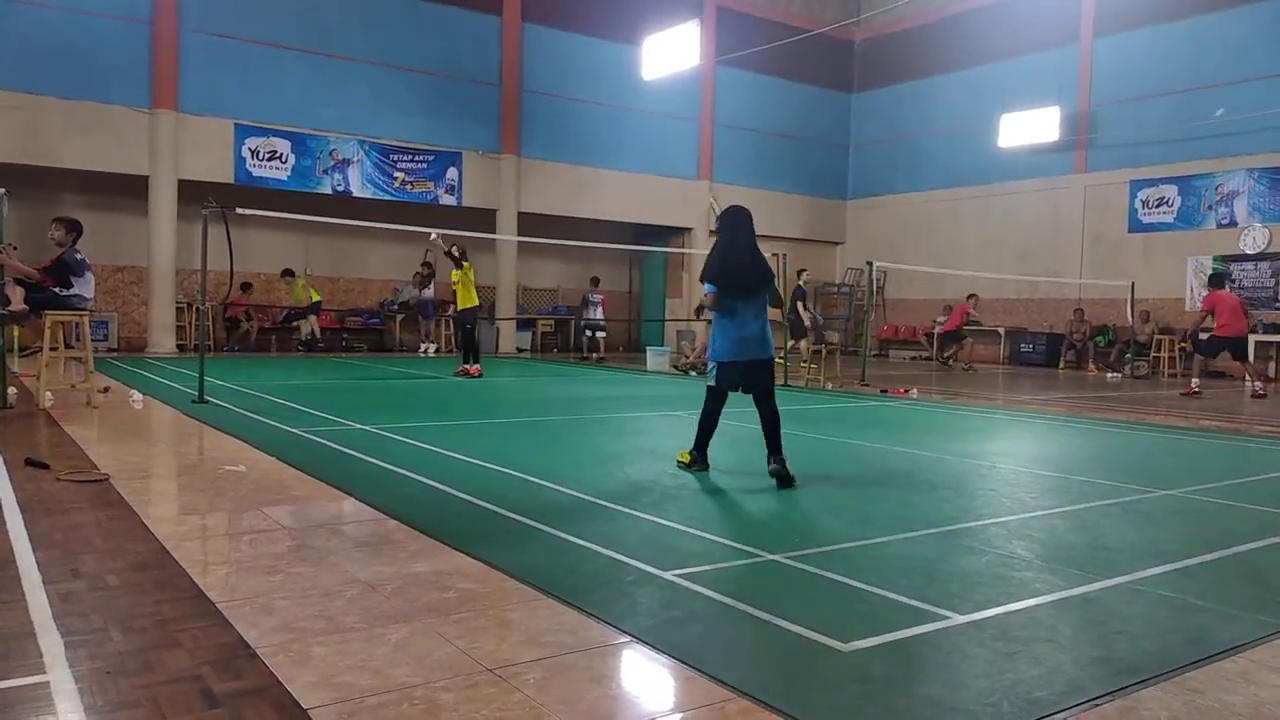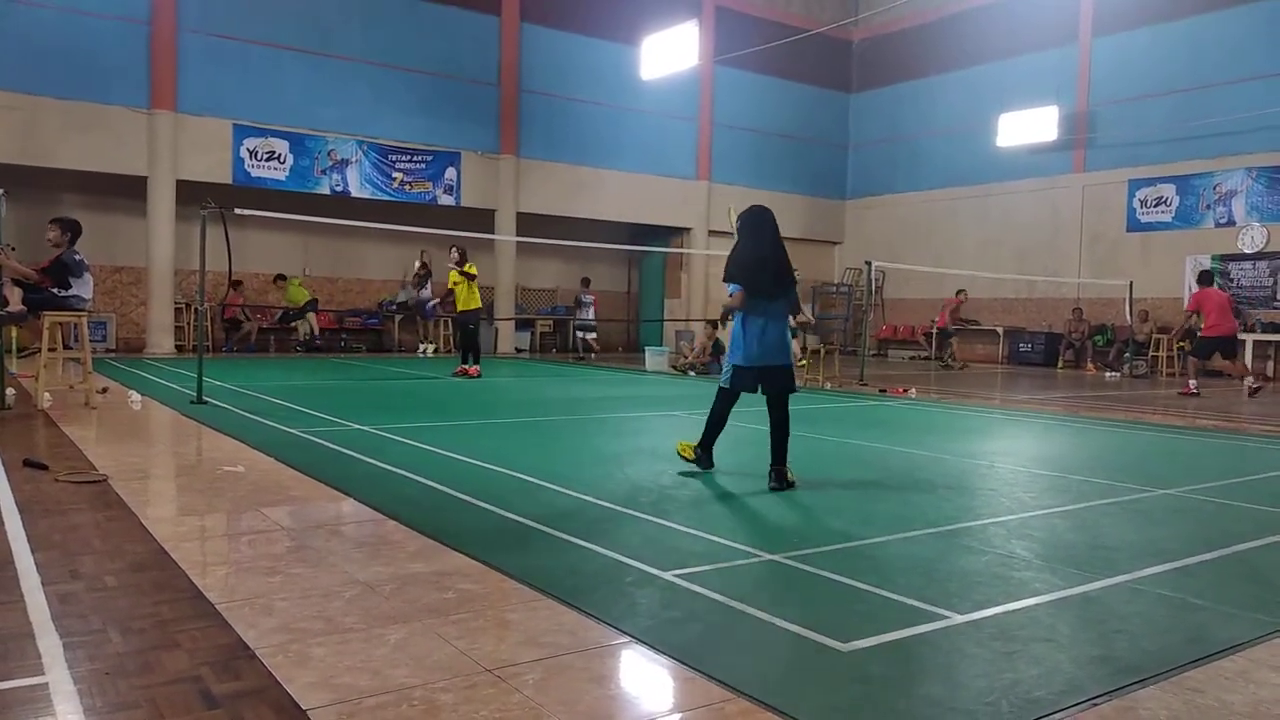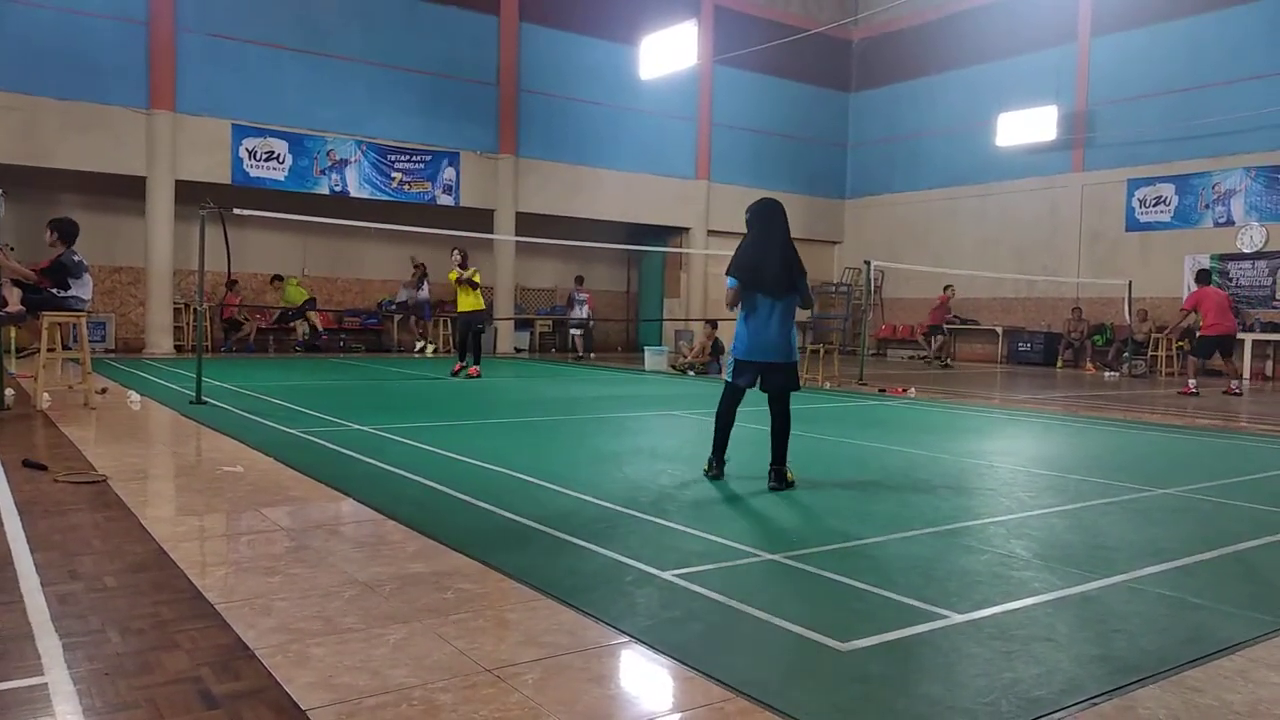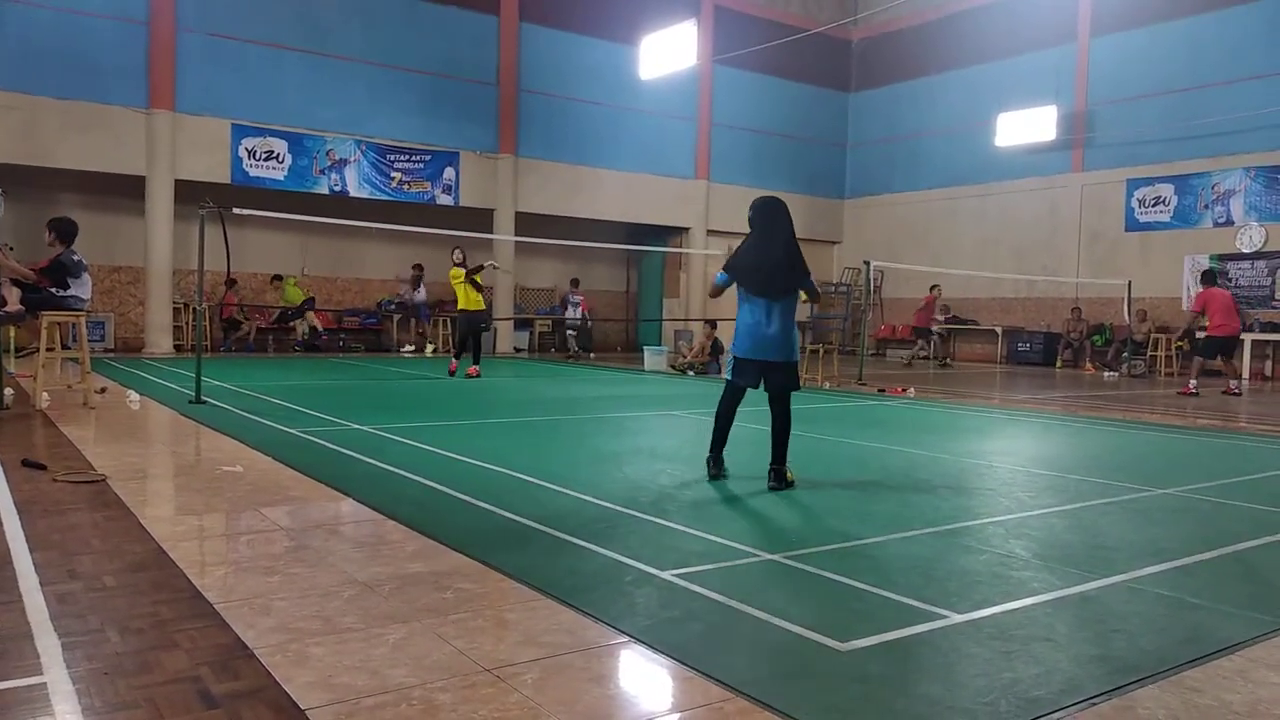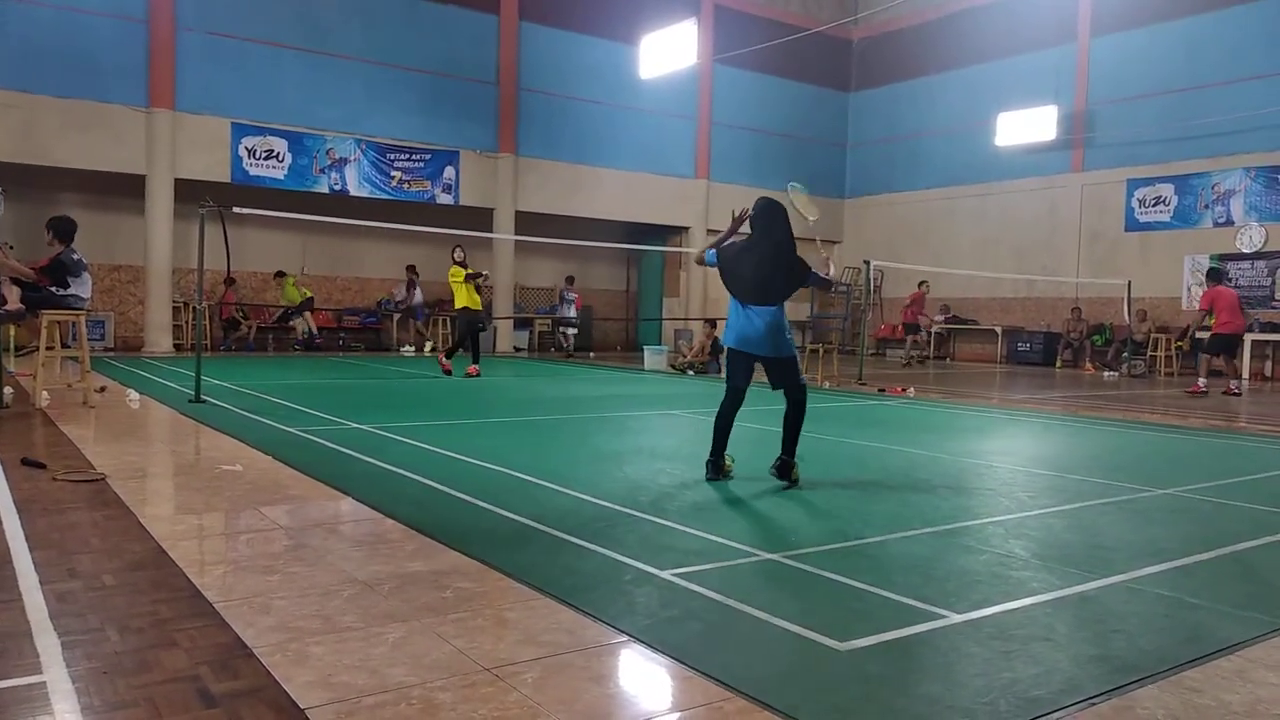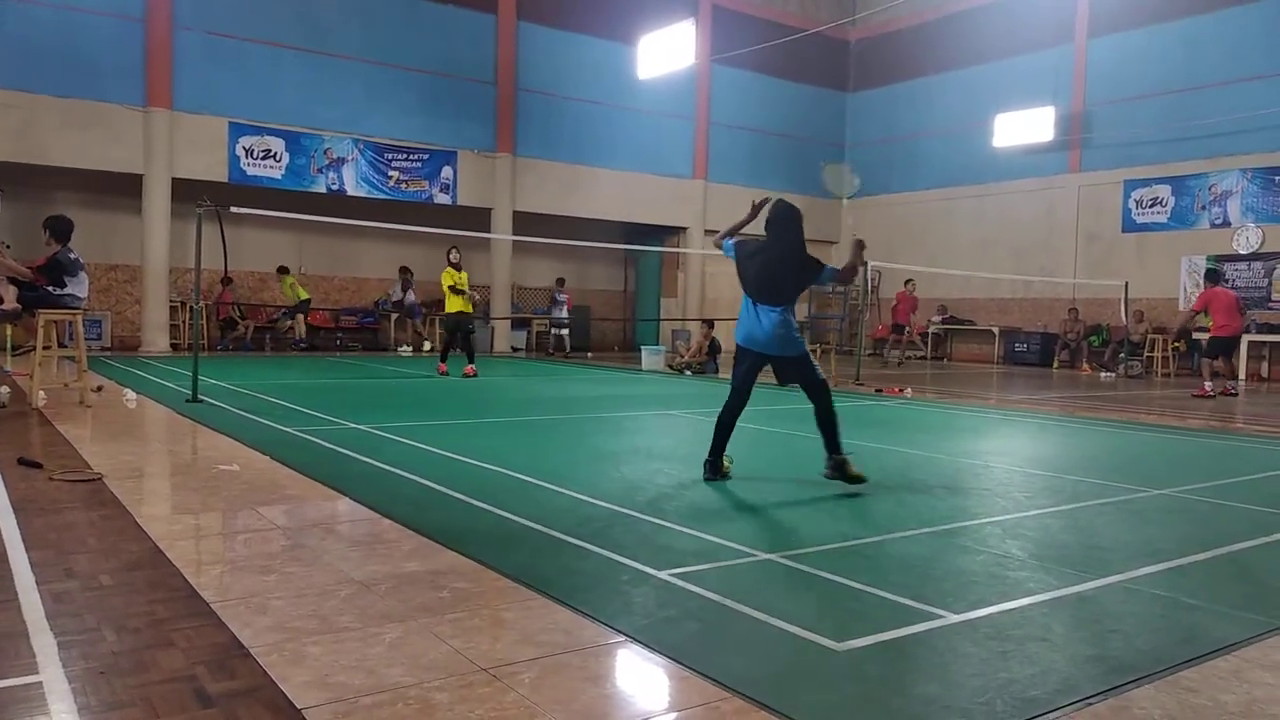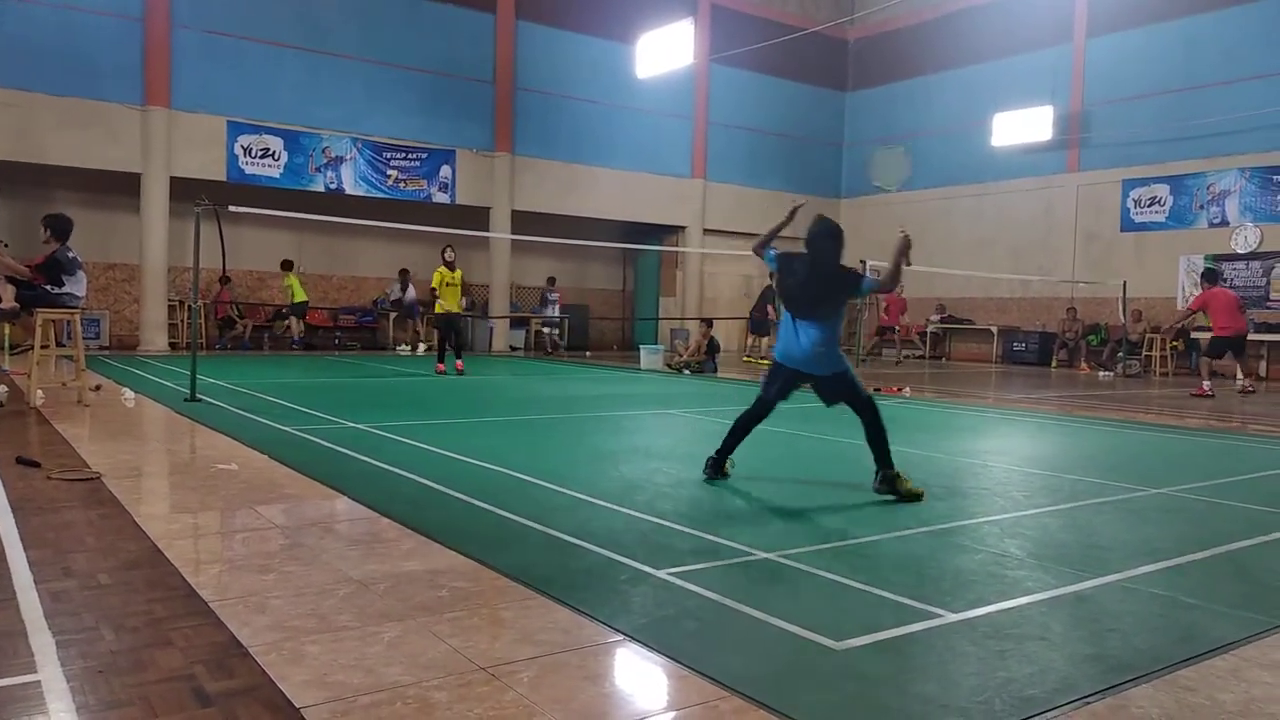
dt=0.2s
person 1, frame 1
left shoulder: (719, 261)
right shoulder: (759, 262)
left elbow: (712, 302)
right elbow: (777, 303)
left wrist: (703, 302)
left hip: (727, 344)
right hip: (759, 344)
left knee: (715, 400)
right knee: (767, 403)
left ankle: (698, 455)
right ankle: (776, 461)
person 1, frame 2
left shoulder: (741, 259)
right shoulder: (782, 264)
left elbow: (739, 302)
right elbow: (794, 309)
left wrist: (727, 306)
left hip: (747, 348)
right hip: (778, 350)
left knee: (725, 400)
right knee: (778, 408)
left ankle: (703, 452)
right ankle: (778, 470)
person 1, frame 3
left shoulder: (747, 254)
right shoulder: (790, 259)
left elbow: (732, 300)
right elbow: (807, 302)
left wrist: (733, 300)
left hip: (748, 343)
right hip: (782, 346)
left knee: (729, 401)
right knee: (779, 407)
left ankle: (716, 461)
right ankle: (778, 471)
person 1, frame 4
left shoulder: (745, 254)
right shoulder: (792, 259)
left elbow: (713, 291)
right elbow: (815, 297)
left wrist: (730, 266)
right wrist: (794, 289)
left hip: (747, 341)
right hip: (781, 344)
left knee: (730, 399)
right knee: (780, 406)
left ankle: (715, 460)
right ankle: (778, 470)
person 1, frame 5
left shoulder: (736, 252)
right shoulder: (788, 260)
left elbow: (699, 258)
right elbow: (826, 284)
left wrist: (729, 232)
right wrist: (830, 266)
left hip: (740, 338)
right hip: (775, 339)
left knee: (732, 399)
right knee: (796, 398)
left ankle: (715, 462)
right ankle: (785, 462)
person 1, frame 6
left shoulder: (750, 251)
right shoulder: (802, 262)
left elbow: (718, 241)
right elbow: (846, 277)
left wrist: (748, 217)
right wrist: (857, 252)
left hip: (749, 339)
right hip: (785, 340)
left knee: (736, 400)
right knee: (821, 396)
left ankle: (714, 462)
right ankle: (835, 460)
person 1, frame 7
left shoulder: (790, 265)
right shoulder: (841, 277)
left elbow: (758, 248)
right elbow: (886, 286)
left wrist: (785, 222)
right wrist: (900, 253)
left hip: (789, 355)
right hip: (824, 358)
left knee: (761, 407)
right knee: (867, 409)
left ankle: (717, 461)
right ankle: (886, 475)
